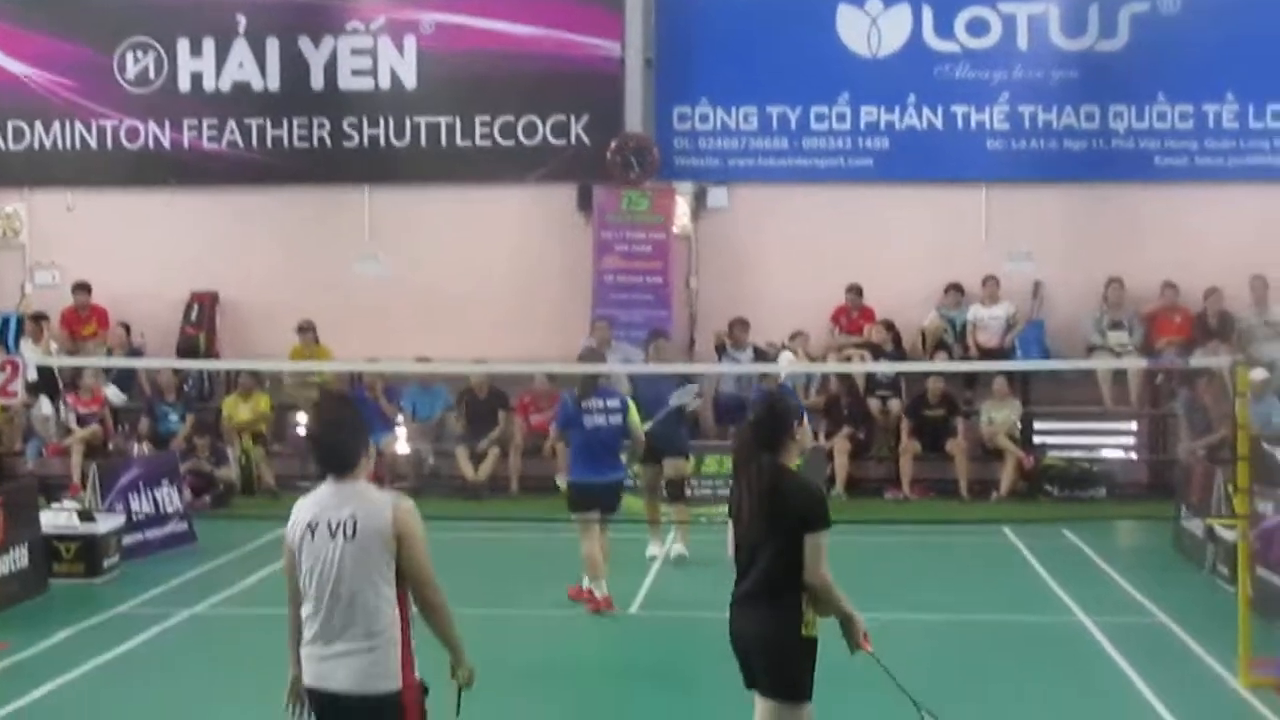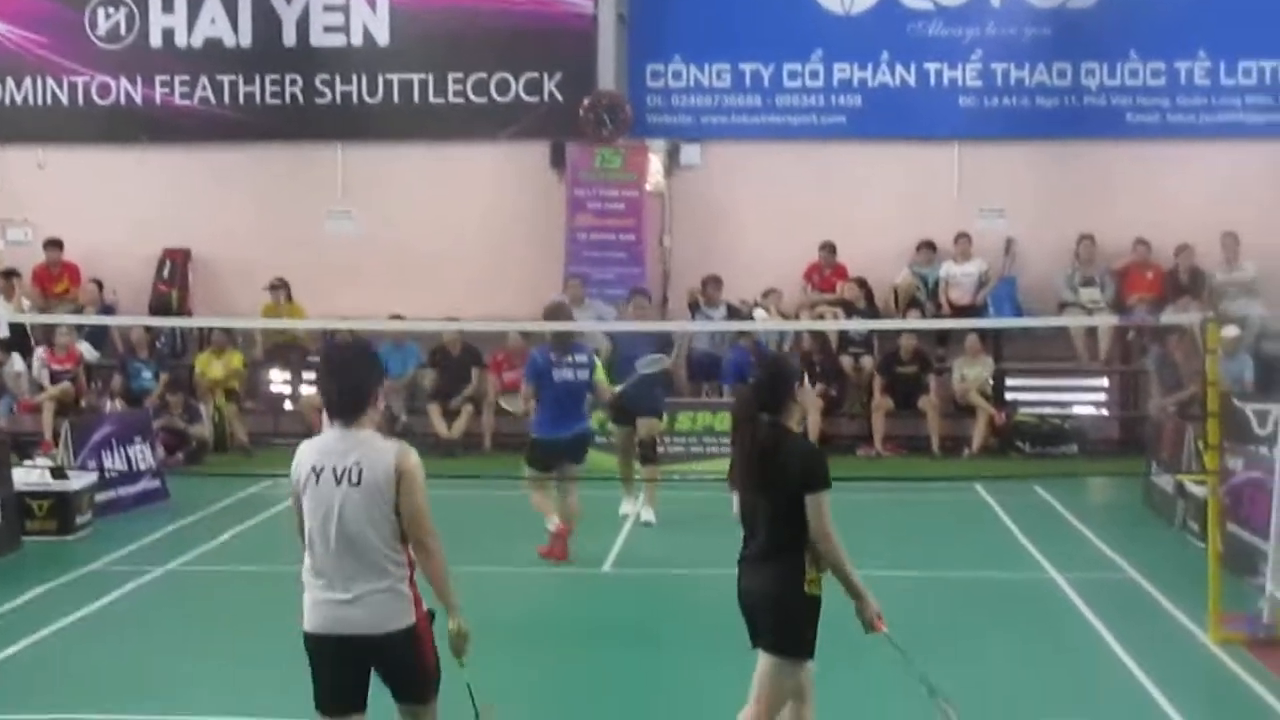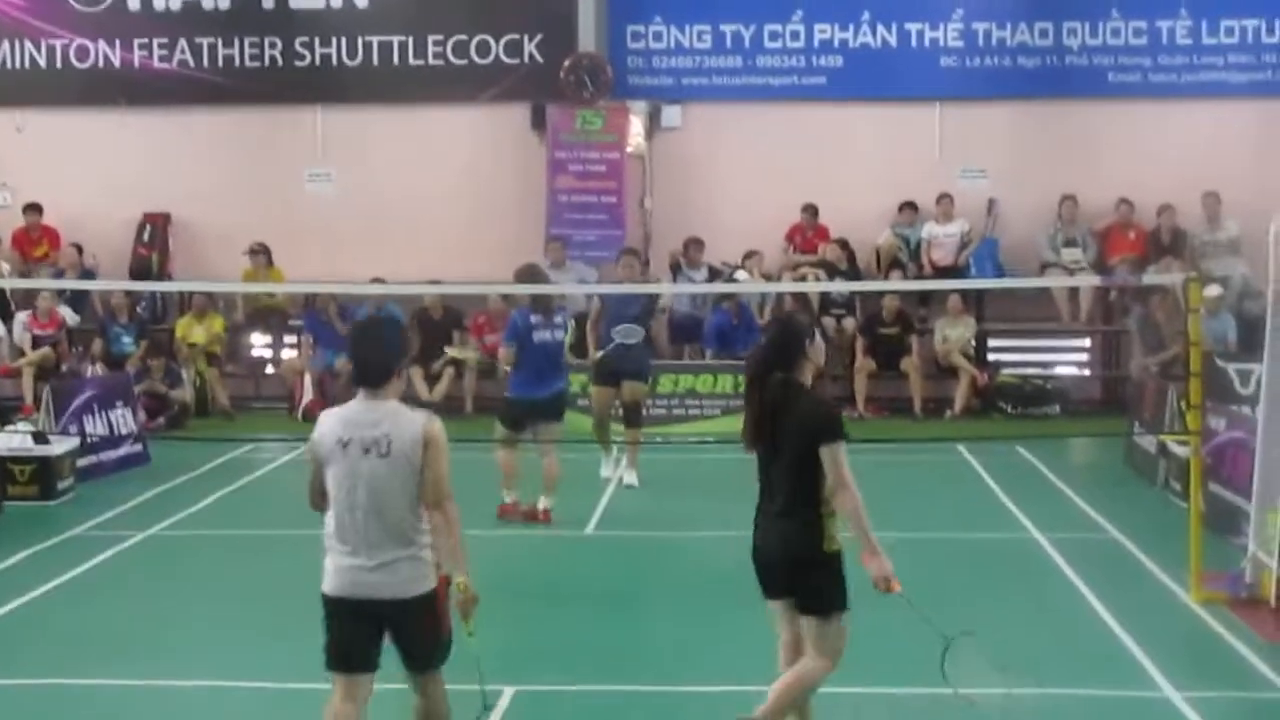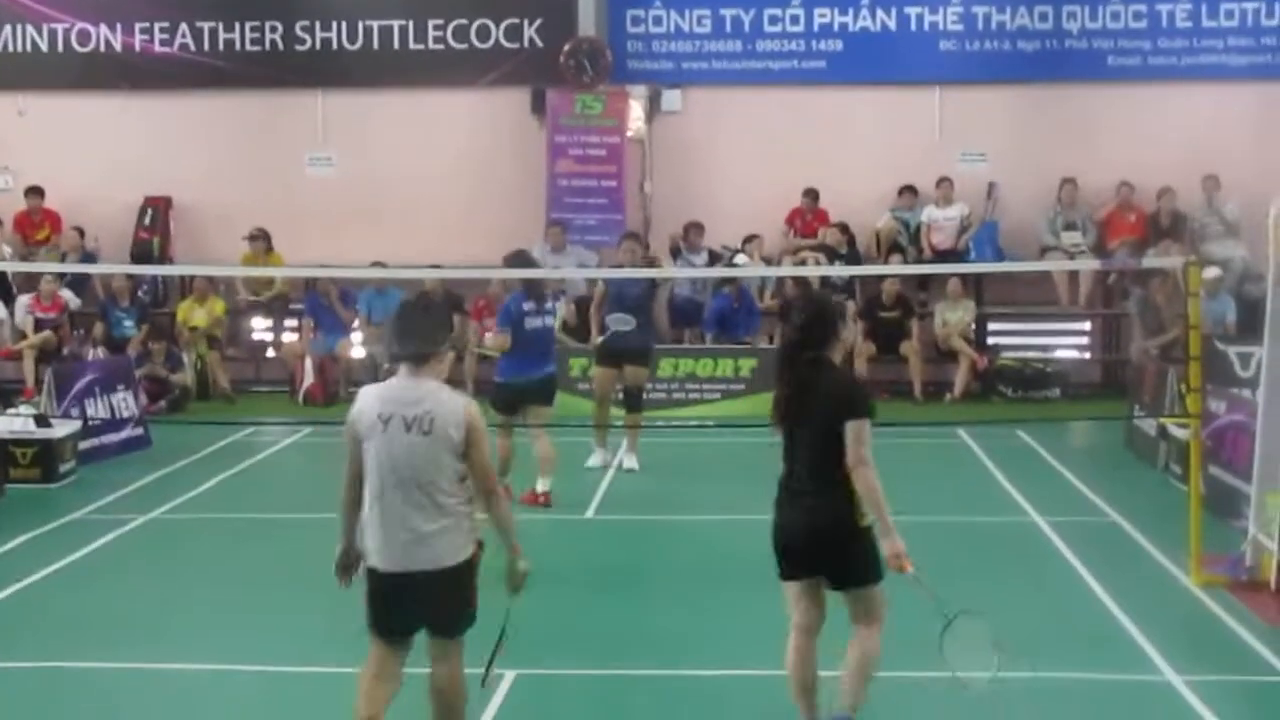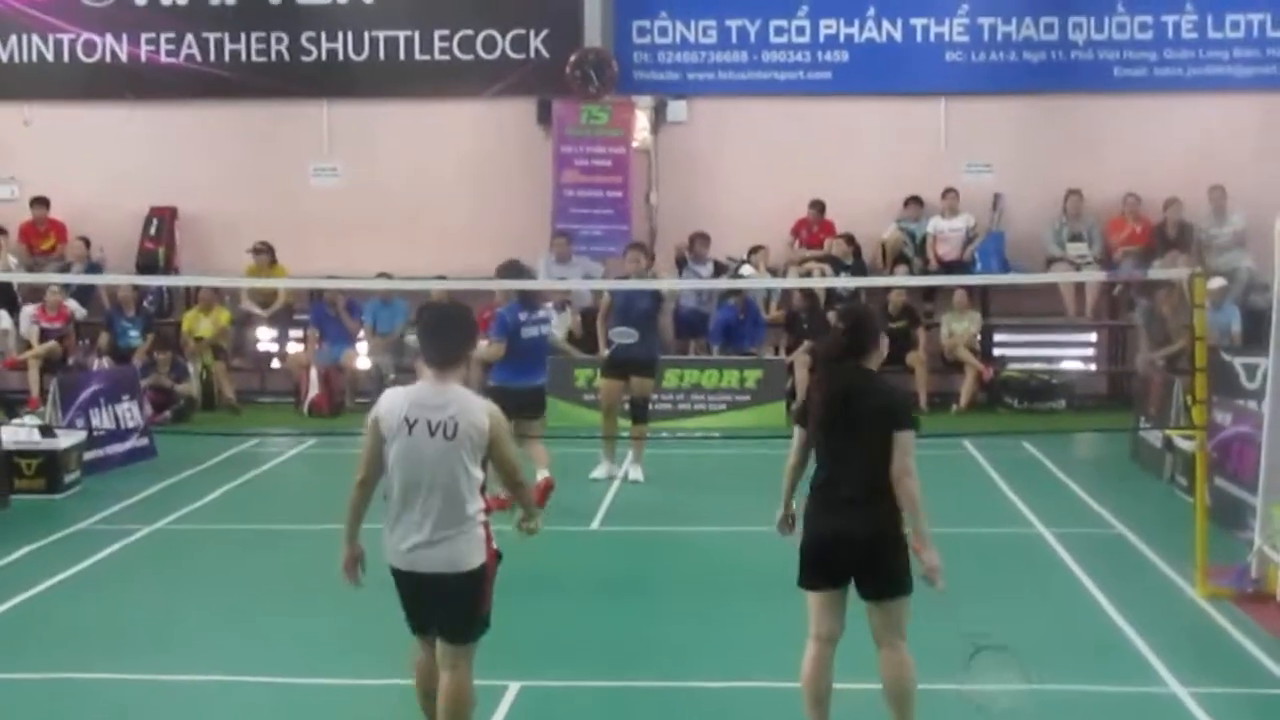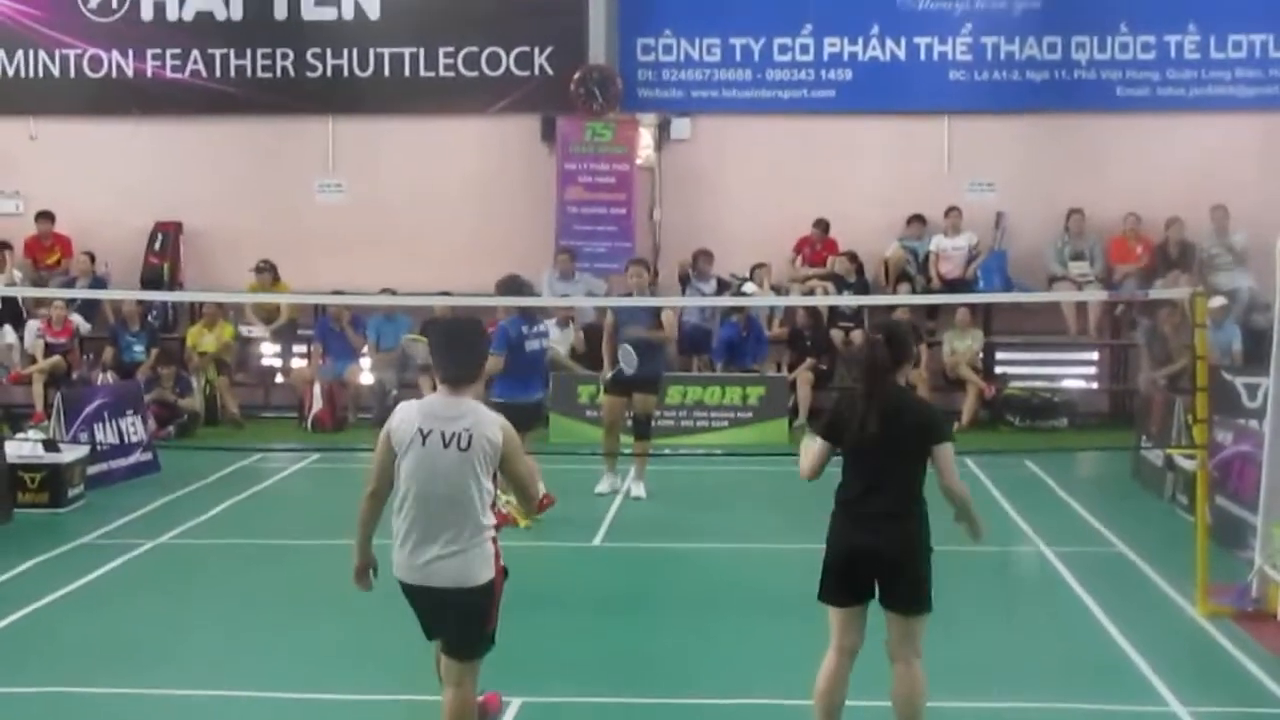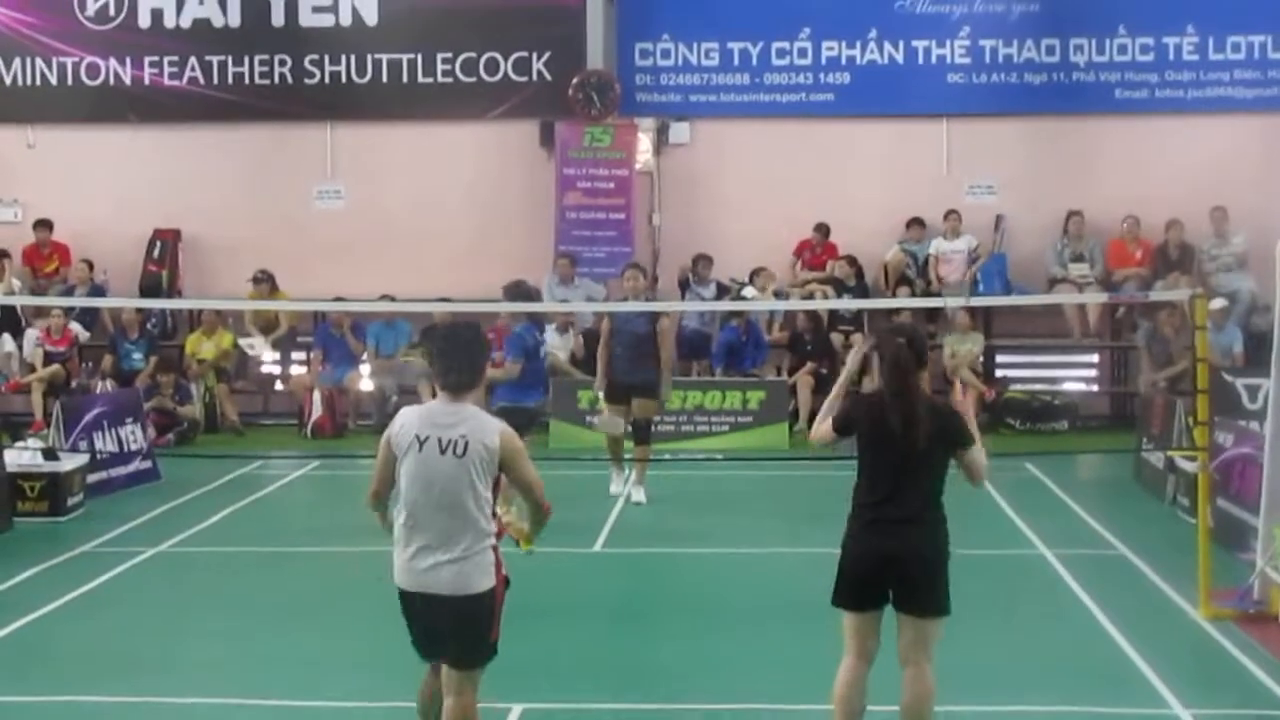
dt=0.2s
person 1, frame 1
left shoulder: (300, 513)
right shoulder: (395, 510)
left elbow: (294, 603)
right elbow: (427, 593)
left wrist: (296, 667)
right wrist: (458, 654)
left hip: (321, 675)
right hip: (383, 675)
person 1, frame 2
left shoulder: (303, 457)
right shoulder: (398, 457)
right elbow: (422, 538)
right wrist: (452, 611)
left hip: (323, 618)
right hip: (393, 616)
person 1, frame 3
left shoulder: (326, 426)
right shoulder: (424, 427)
left elbow: (317, 501)
right elbow: (440, 505)
right wrist: (459, 572)
left hip: (344, 583)
right hip: (415, 581)
right knee: (428, 682)
person 1, frame 4
left shoulder: (366, 402)
right shoulder: (462, 409)
left elbow: (352, 483)
right elbow: (487, 489)
left wrist: (348, 543)
right wrist: (514, 553)
left hip: (385, 555)
right hip: (448, 553)
left knee: (383, 656)
right knee: (445, 656)
person 1, frame 5
left shoulder: (389, 404)
right shoulder: (484, 414)
left elbow: (364, 481)
right elbow: (516, 484)
left wrist: (351, 542)
right wrist: (529, 514)
left hip: (405, 555)
right hip: (462, 556)
left knee: (427, 645)
right knee: (455, 660)
person 1, frame 6
left shoulder: (402, 417)
right shoulder: (496, 428)
left elbow: (373, 495)
right elbow: (531, 496)
left wrist: (362, 552)
right wrist: (525, 514)
left hip: (413, 568)
right hip: (471, 570)
left knee: (446, 647)
right knee: (460, 675)
person 1, frame 7
left shoulder: (402, 423)
right shoulder: (497, 435)
left elbow: (376, 497)
right elbow: (540, 504)
left wrist: (389, 521)
right wrist: (530, 530)
left hip: (412, 576)
right hip: (472, 579)
left knee: (434, 666)
right knee: (461, 687)
person 2, frame 1
left shoulder: (744, 484)
right shoulder: (808, 496)
right elbow: (816, 575)
right wrist: (848, 616)
left hip: (744, 618)
right hip: (784, 624)
person 2, frame 2
left shoulder: (751, 444)
right shoulder: (806, 455)
right elbow: (823, 534)
right wrist: (858, 595)
left hip: (753, 578)
right hip: (789, 584)
left knee: (797, 686)
person 2, frame 3
left shoulder: (764, 401)
right shoulder: (821, 411)
right elbow: (842, 487)
right wrist: (872, 552)
left hip: (768, 536)
right hip: (807, 541)
left knee: (793, 646)
right knee: (824, 655)
person 2, frame 4
left shoulder: (789, 382)
right shoulder: (850, 389)
right elbow: (860, 465)
right wrist: (887, 531)
left hip: (791, 516)
right hip: (835, 519)
left knee: (803, 627)
right knee: (868, 625)
person 2, frame 5
left shoulder: (817, 393)
right shoulder: (893, 398)
left elbow: (795, 462)
right elbow: (902, 477)
left wrist: (785, 506)
right wrist: (923, 542)
left hip: (822, 524)
right hip: (875, 527)
left knee: (822, 637)
right knee: (892, 641)
person 2, frame 6
left shoulder: (844, 406)
right shoulder: (925, 414)
left elbow: (809, 470)
right elbow: (952, 486)
left wrist: (807, 444)
right wrist: (970, 519)
left hip: (848, 538)
right hip: (903, 541)
left knee: (840, 651)
right knee: (906, 657)
person 2, frame 7
left shoulder: (863, 408)
right shoulder: (944, 416)
left elbow: (817, 433)
right elbow: (978, 475)
left wrist: (845, 376)
right wrist: (967, 415)
left hip: (865, 543)
right hip: (922, 547)
left knee: (856, 657)
right knee: (916, 661)
person 3, frame 1
left shoulder: (570, 401)
right shoulder: (620, 399)
left elbow: (555, 436)
right elbow: (638, 438)
left hip: (583, 479)
right hip: (614, 477)
left knee: (589, 537)
right knee: (600, 533)
left ankle: (601, 595)
right ankle: (589, 587)
person 3, frame 2
left shoulder: (539, 355)
right shoulder: (586, 354)
left elbow: (526, 396)
right elbow: (603, 394)
left wrist: (530, 403)
left hip: (547, 434)
right hip: (578, 432)
left knee: (538, 487)
right knee: (568, 488)
left ankle: (556, 527)
right ankle: (559, 543)
person 3, frame 3
left shoulder: (518, 317)
right shoulder: (561, 315)
left elbow: (506, 358)
left wrist: (501, 354)
left hip: (521, 394)
right hip: (554, 393)
left knee: (505, 444)
right knee: (548, 450)
left ankle: (510, 501)
right ankle: (544, 507)
person 3, frame 4
left shoulder: (510, 304)
right shoulder: (550, 301)
left elbow: (502, 344)
left wrist: (488, 340)
left hip: (511, 379)
right hip: (544, 377)
left knee: (504, 432)
right knee: (539, 433)
left ankle: (500, 485)
right ankle: (543, 489)
person 3, frame 5
left shoulder: (504, 314)
right shoulder: (543, 310)
left elbow: (496, 353)
right elbow: (549, 342)
left wrist: (480, 351)
left hip: (505, 387)
right hip: (535, 385)
right knee: (531, 439)
left ankle: (504, 495)
right ankle: (543, 477)
person 3, frame 6
left shoulder: (505, 328)
right shoulder: (540, 325)
left elbow: (495, 367)
right elbow: (546, 357)
left hip: (508, 400)
right hip: (533, 399)
left ankle: (506, 510)
right ankle: (541, 492)
person 3, frame 7
left shoulder: (519, 333)
right shoulder: (535, 329)
left elbow: (511, 372)
left wrist: (486, 374)
right wrist: (493, 371)
left hip: (514, 405)
right hip: (529, 403)
left knee: (505, 461)
right knee: (518, 458)
left ankle: (504, 517)
right ankle: (539, 504)
person 4, frame 1
left shoulder: (681, 376)
right shoulder: (637, 378)
left elbow: (691, 406)
left wrist: (691, 404)
left hip: (675, 441)
right hip: (648, 442)
left knee: (676, 488)
right knee: (650, 490)
left ankle: (679, 542)
right ankle: (655, 540)
person 4, frame 2
left shoulder: (662, 336)
right shoulder: (616, 336)
left elbow: (674, 369)
right elbow: (604, 364)
left wrist: (675, 363)
left hip: (650, 400)
right hip: (622, 401)
left knee: (648, 449)
right knee: (624, 451)
left ankle: (647, 506)
right ankle: (629, 496)
person 4, frame 3
left shoulder: (649, 296)
right shoulder: (605, 294)
left elbow: (658, 336)
right elbow: (592, 324)
left wrist: (661, 312)
right wrist: (592, 349)
left hip: (636, 363)
right hip: (606, 362)
left knee: (633, 412)
right knee: (599, 415)
left ankle: (630, 468)
right ankle: (608, 454)
person 4, frame 4
left shoulder: (651, 278)
right shoulder: (609, 276)
right elbow: (595, 307)
right wrist: (595, 333)
left hip: (639, 347)
right hip: (609, 344)
left knee: (633, 398)
right knee: (601, 397)
left ankle: (630, 452)
right ankle: (601, 451)
person 4, frame 5
left shoulder: (656, 289)
right shoulder: (615, 287)
right elbow: (602, 318)
right wrist: (602, 345)
left hip: (644, 357)
right hip: (615, 356)
left knee: (639, 409)
right knee: (608, 408)
left ankle: (635, 463)
right ankle: (608, 462)
person 4, frame 6
left shoulder: (659, 307)
right shoulder: (617, 306)
left elbow: (672, 336)
right elbow: (607, 338)
left wrist: (644, 333)
right wrist: (607, 366)
left hip: (648, 374)
right hip: (619, 373)
left knee: (642, 425)
right knee: (609, 423)
left ankle: (638, 480)
right ankle: (611, 476)
person 4, frame 7
left shoulder: (657, 313)
right shoulder: (613, 311)
left elbow: (667, 349)
right elbow: (603, 345)
left wrist: (666, 381)
right wrist: (600, 376)
left hip: (646, 381)
right hip: (616, 380)
left knee: (642, 430)
right knee: (613, 431)
left ankle: (638, 484)
right ankle: (619, 472)
